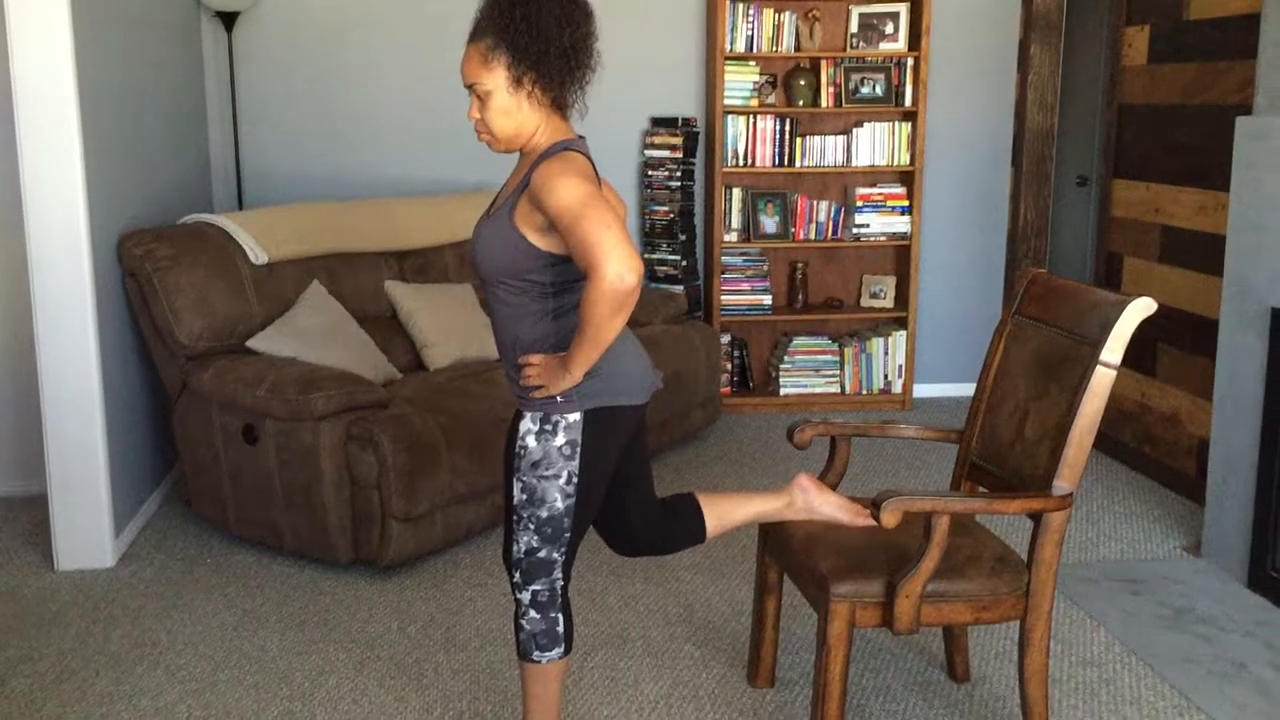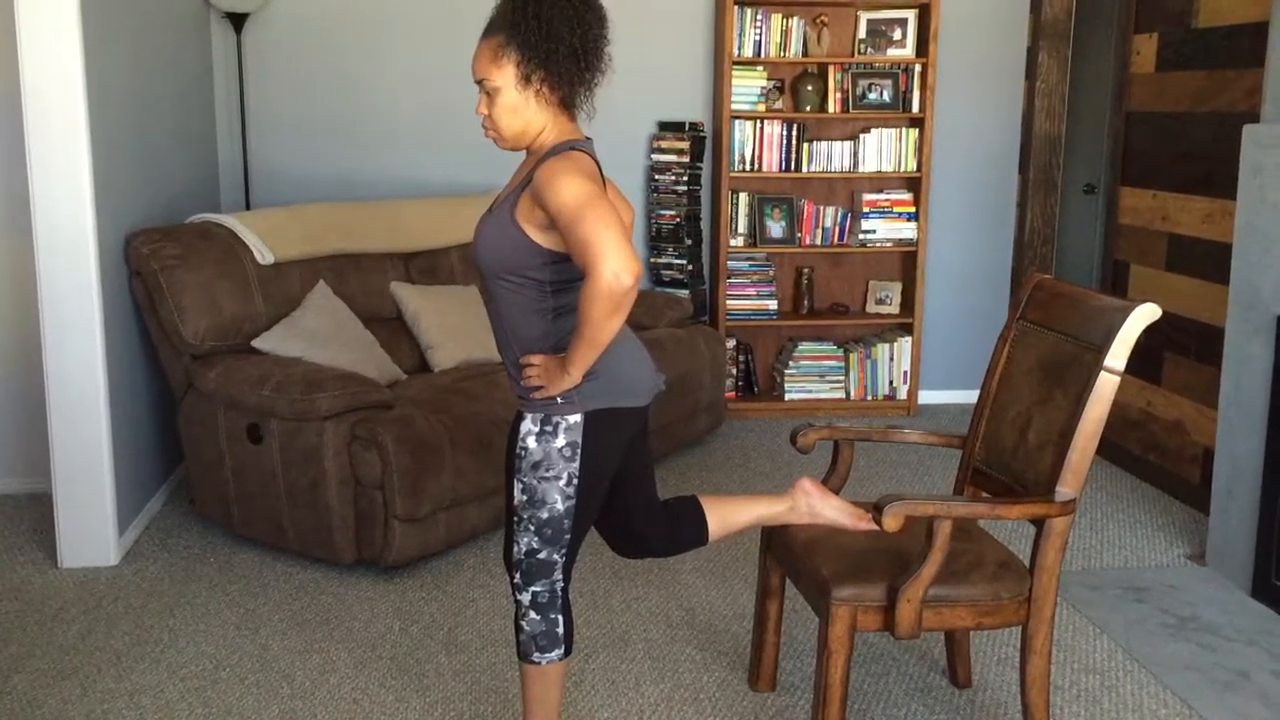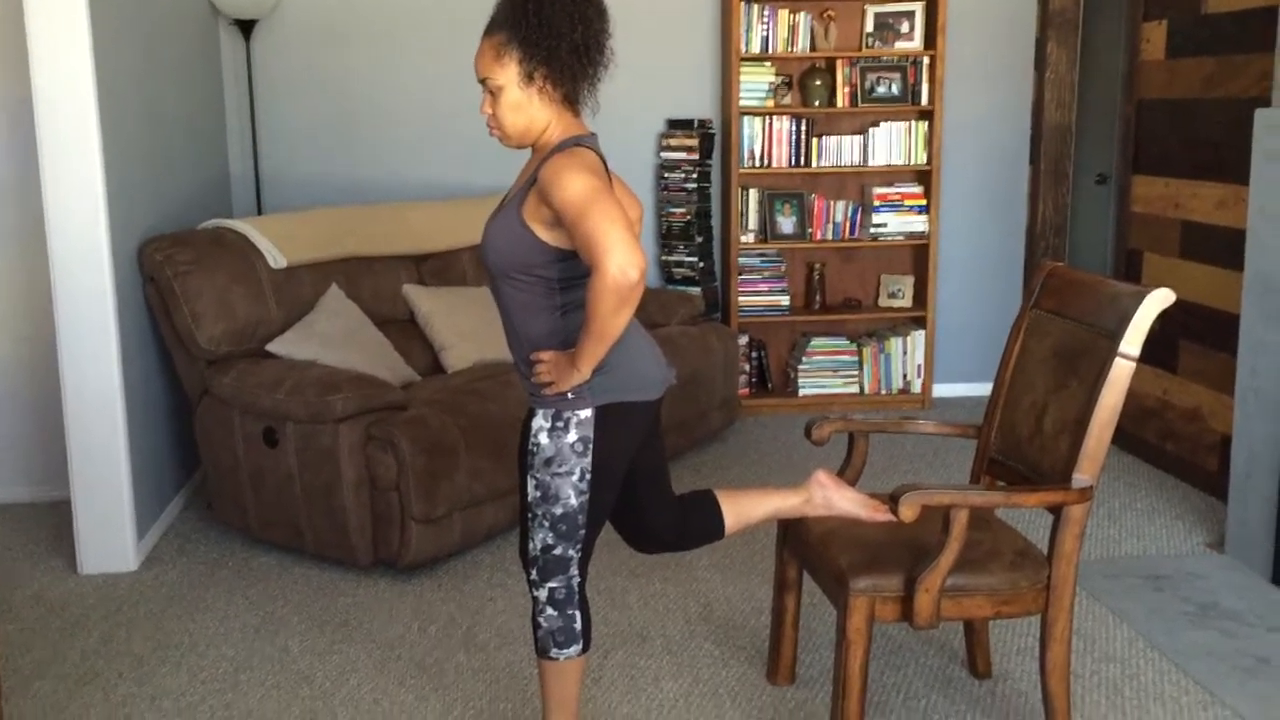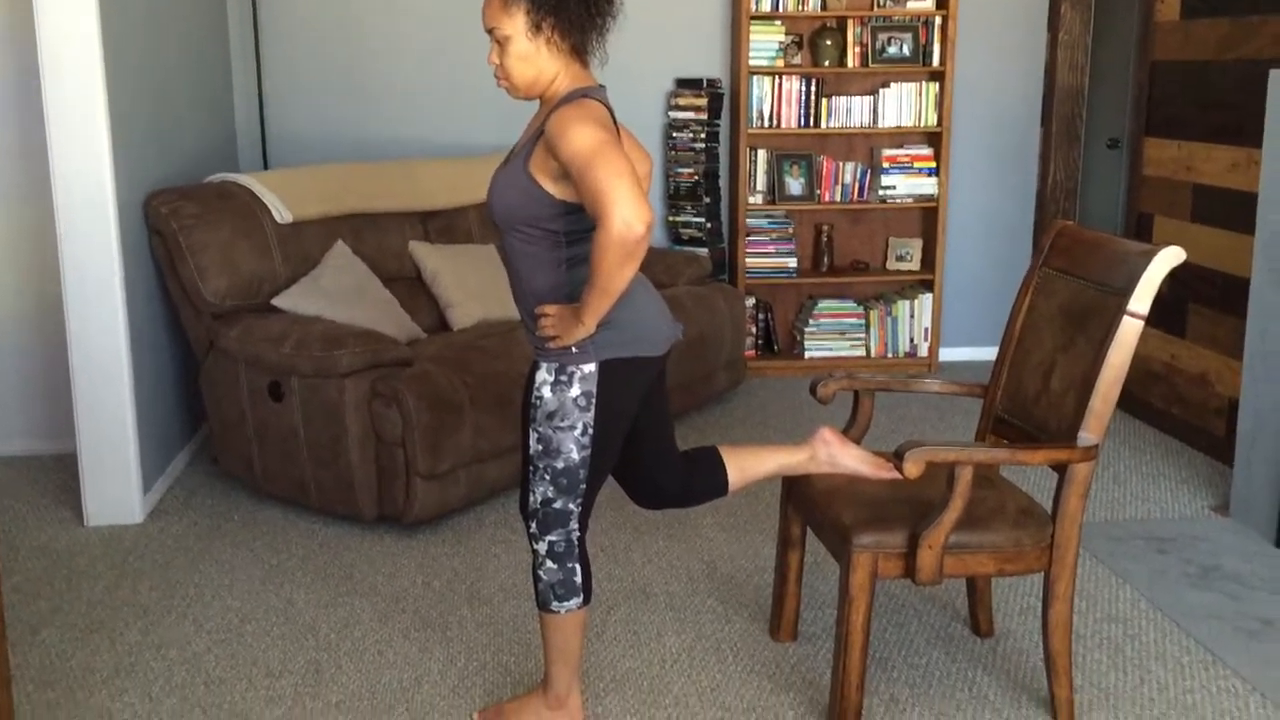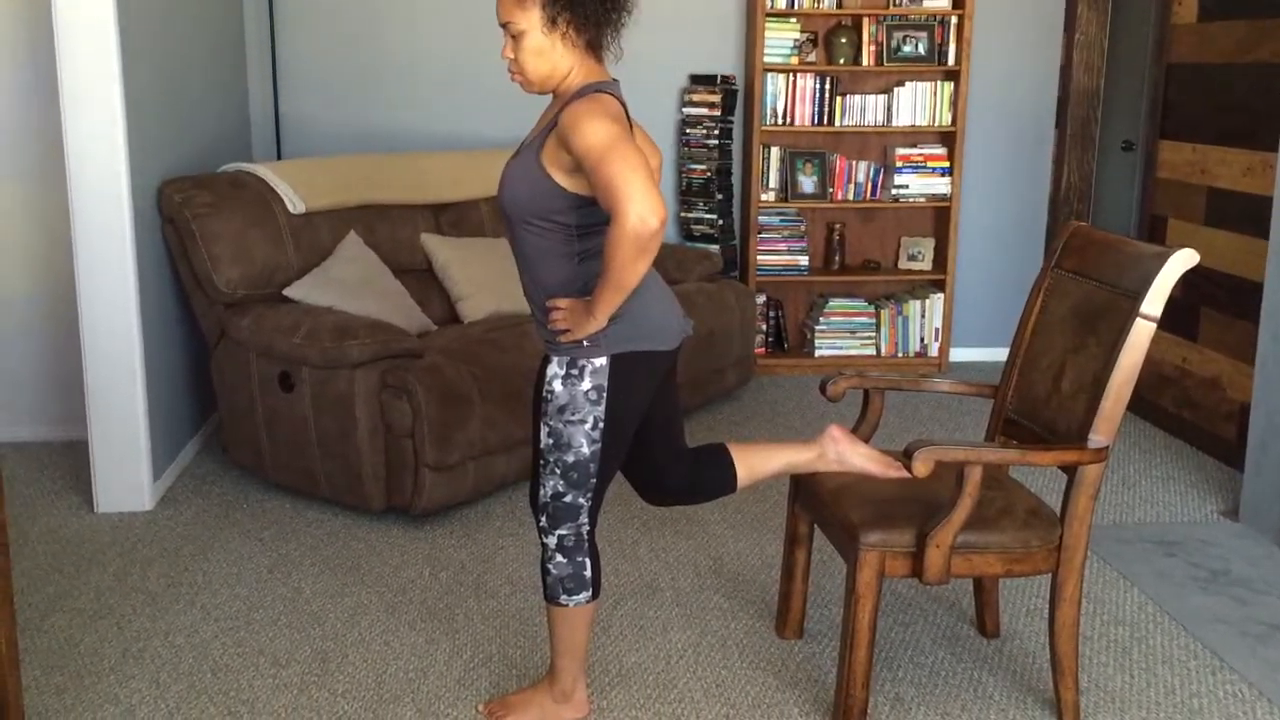
dt=1s
person 1, frame 1
left shoulder: (555, 174)
right shoulder: (548, 162)
left elbow: (619, 272)
right elbow: (614, 210)
left wrist: (571, 368)
left hip: (576, 406)
right hip: (605, 395)
left knee: (536, 572)
right knee: (640, 529)
right ankle: (792, 500)
person 1, frame 2
left shoulder: (559, 171)
right shoulder: (557, 162)
left elbow: (618, 274)
right elbow: (622, 215)
left wrist: (570, 369)
left hip: (578, 406)
right hip: (609, 394)
left knee: (536, 572)
right knee: (643, 531)
right ankle: (796, 504)
person 1, frame 3
left shoulder: (562, 169)
right shoulder: (562, 158)
left elbow: (623, 269)
right elbow: (630, 211)
left wrist: (580, 364)
left hip: (589, 402)
right hip: (620, 388)
left knee: (553, 567)
right knee: (658, 524)
right ankle: (809, 497)
person 1, frame 4
left shoulder: (571, 121)
right shoulder: (570, 110)
left elbow: (628, 223)
right elbow: (639, 168)
left wrist: (584, 319)
left hip: (594, 356)
right hip: (626, 341)
left knee: (553, 523)
right knee: (662, 481)
right ankle: (815, 454)
person 1, frame 5
left shoulder: (585, 114)
right shoulder: (582, 104)
left elbow: (642, 215)
right elbow: (648, 160)
left wrist: (597, 312)
left hip: (605, 350)
right hip: (636, 337)
left knee: (563, 515)
right knee: (670, 478)
right ankle: (824, 452)
